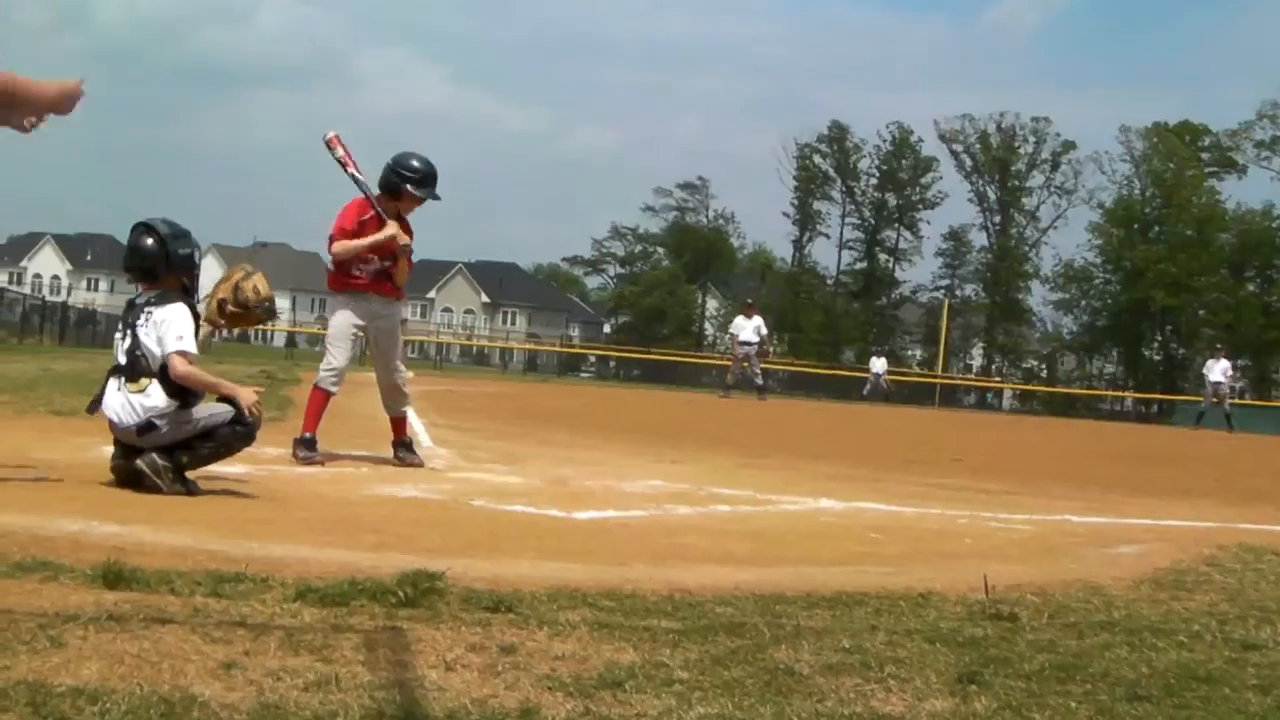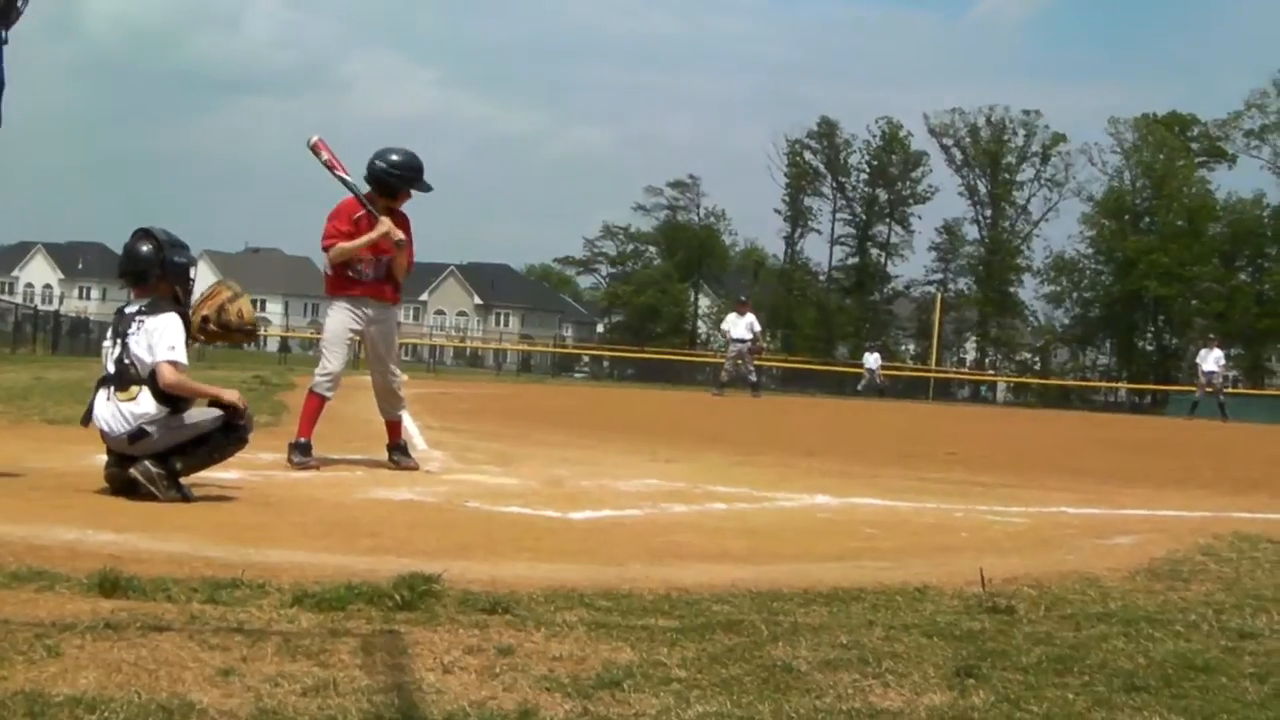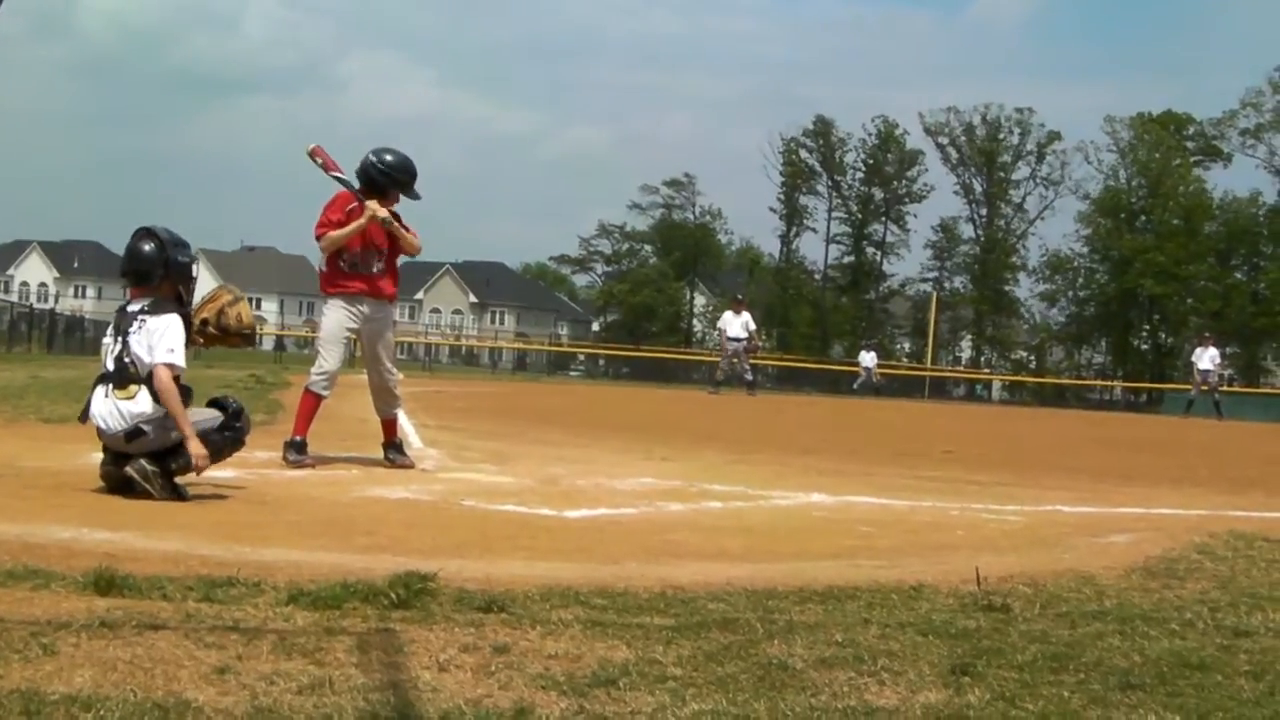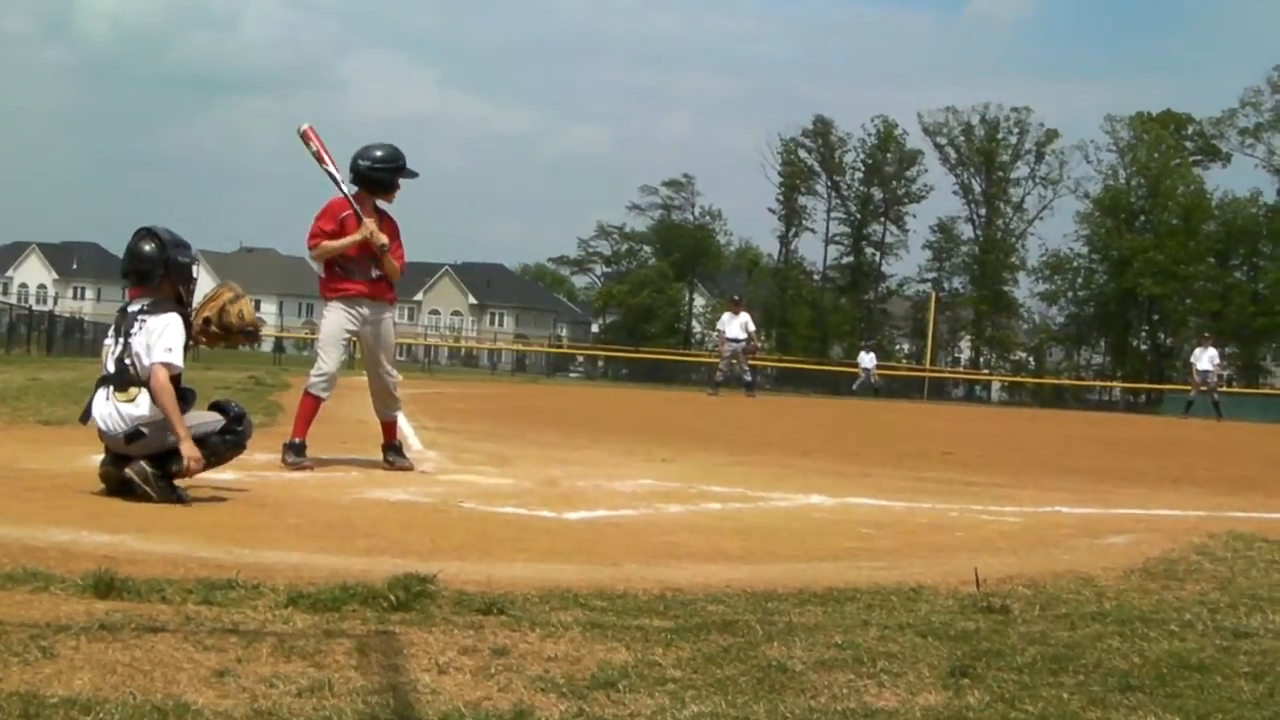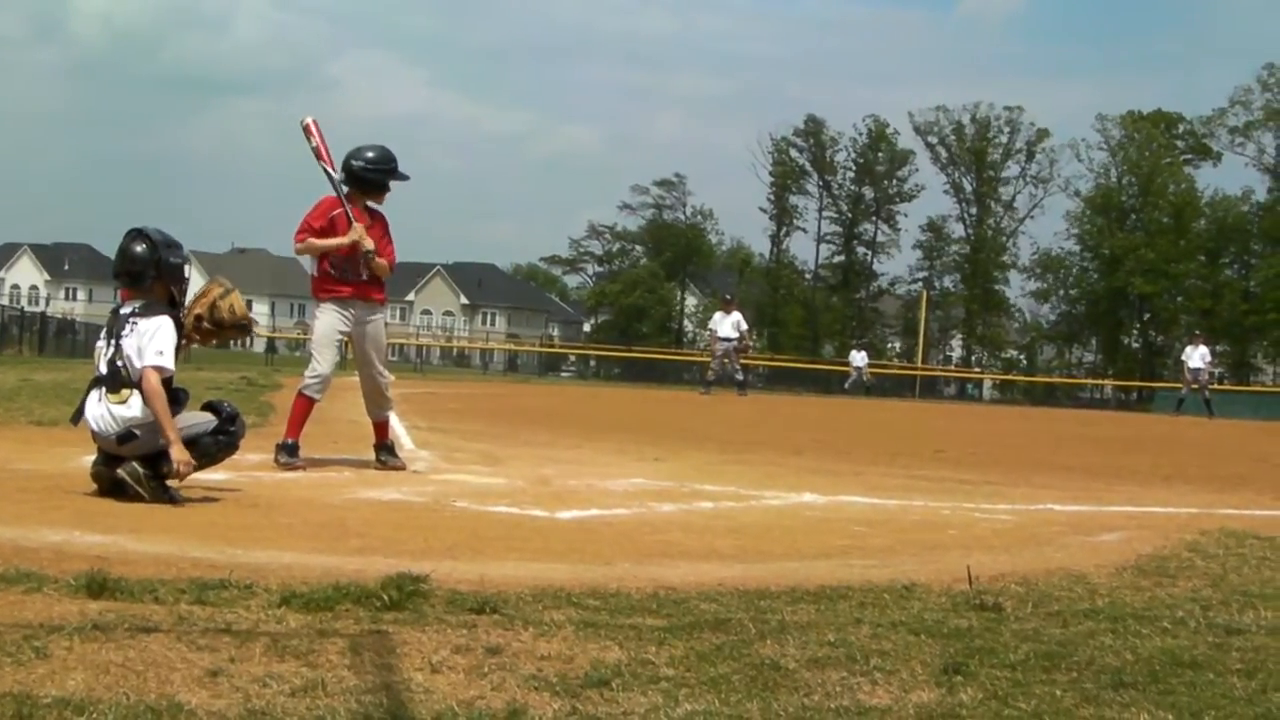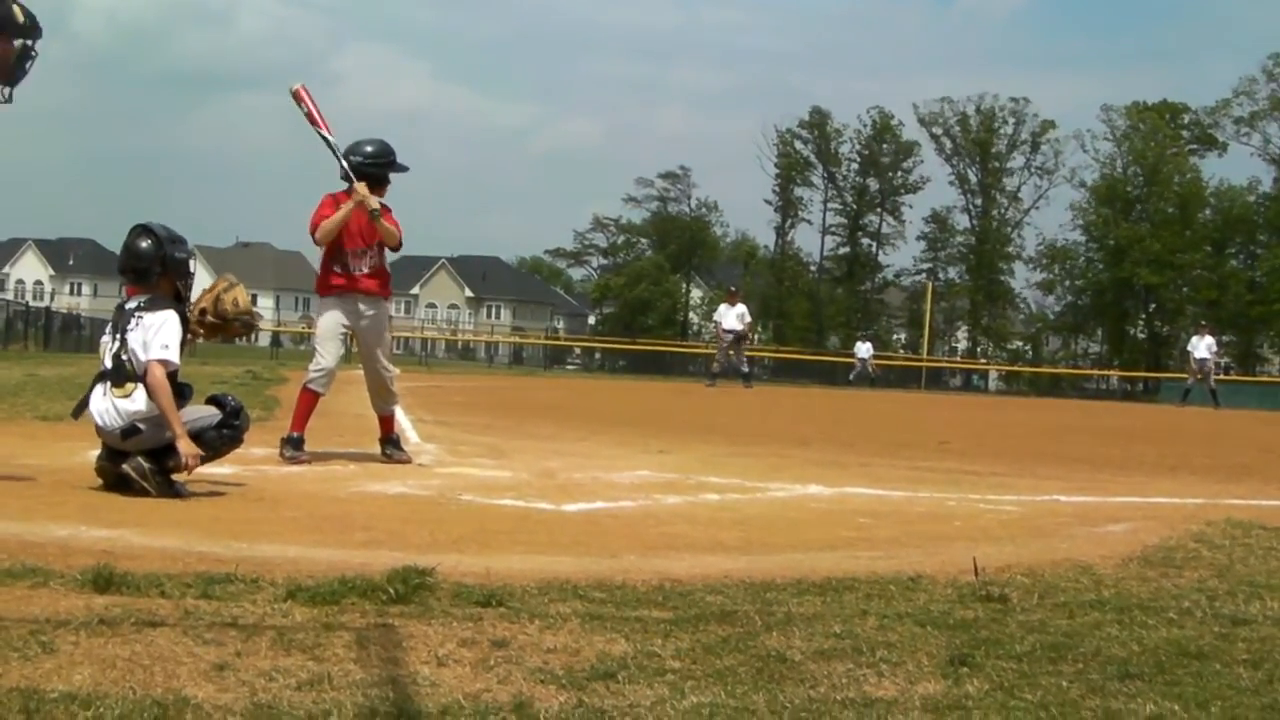
dt=0.5s
person 1, frame 1
left shoulder: (403, 227)
right shoulder: (359, 209)
left elbow: (399, 280)
right elbow: (337, 250)
left wrist: (403, 253)
right wrist: (380, 237)
left hip: (386, 305)
right hip: (350, 299)
left knee: (393, 374)
right knee: (334, 365)
left ankle: (401, 443)
right ankle: (306, 440)
person 1, frame 2
left shoulder: (399, 221)
right shoulder: (350, 208)
left elbow: (400, 276)
right elbow: (333, 254)
left wrist: (399, 247)
right wrist: (374, 235)
left hip: (383, 308)
right hip: (347, 303)
left knee: (389, 378)
right knee: (330, 370)
left ankle: (396, 447)
right ankle: (301, 444)
person 1, frame 3
left shoulder: (389, 216)
right shoulder: (343, 201)
left elbow: (415, 249)
right elbow: (325, 243)
left wrist: (388, 224)
right wrist: (363, 220)
left hip: (379, 306)
right hip: (342, 301)
left knee: (385, 376)
right knee: (327, 368)
left ankle: (392, 445)
right ankle: (296, 443)
person 1, frame 4
left shoulder: (387, 223)
right shoulder: (338, 207)
left elbow: (396, 274)
right elbow: (316, 251)
left wrist: (383, 248)
right wrist: (357, 236)
left hip: (379, 308)
right hip: (342, 304)
left knee: (385, 379)
right knee: (325, 370)
left ankle: (392, 448)
right ankle: (295, 445)
person 1, frame 5
left shoulder: (378, 221)
right shoulder: (330, 206)
left elbow: (385, 272)
right elbow: (301, 245)
left wrist: (370, 252)
right wrist: (345, 239)
left hip: (371, 309)
right hip: (334, 305)
left knee: (377, 379)
right knee: (320, 372)
left ankle: (384, 447)
right ankle: (288, 445)
person 1, frame 6
left shoulder: (382, 210)
right shoulder: (333, 201)
left elbow: (395, 242)
right elbow: (320, 237)
left wrist: (373, 211)
right wrist: (352, 205)
left hip: (374, 303)
right hip: (337, 299)
left knee: (382, 373)
right knee: (324, 366)
left ankle: (389, 441)
right ankle: (293, 439)
person 2, frame 1
left shoulder: (134, 307)
right shoulder: (175, 308)
right elbow: (180, 369)
right wrist: (236, 390)
left hip: (120, 419)
right hip: (149, 422)
right knee: (245, 419)
left ankle: (129, 455)
right ankle: (165, 463)
person 2, frame 2
left shoulder: (123, 315)
right shoulder: (166, 317)
right elbow: (168, 378)
right wrist: (220, 393)
left hip: (111, 429)
right hip: (140, 430)
right knee: (237, 420)
left ankle: (123, 463)
right ankle: (159, 471)
person 2, frame 3
left shoulder: (124, 314)
right shoulder: (167, 318)
right elbow: (162, 381)
right wrist: (191, 439)
left hip: (108, 426)
right hip: (137, 427)
right knee: (235, 422)
left ankle: (118, 461)
right ankle: (152, 468)
person 2, frame 4
left shoulder: (126, 315)
right shoulder: (167, 317)
right elbow: (159, 380)
left wrist: (192, 335)
right wrist: (185, 440)
left hip: (108, 426)
right hip: (137, 428)
left knee: (183, 399)
right knee: (237, 426)
left ankle: (119, 462)
right ankle: (152, 471)
person 2, frame 5
left shoulder: (118, 316)
right shoulder: (159, 320)
right elbow: (150, 382)
left wrist: (184, 337)
right wrist: (175, 444)
left hip: (101, 427)
right hip: (129, 431)
left knee: (176, 399)
right knee: (230, 426)
left ankle: (110, 464)
right ankle: (145, 472)
person 2, frame 6
left shoulder: (124, 310)
right shoulder: (164, 314)
right elbow: (155, 375)
left wrist: (191, 333)
right wrist: (182, 437)
left hip: (106, 422)
right hip: (134, 424)
right knee: (233, 419)
left ankle: (115, 458)
right ankle: (150, 467)
